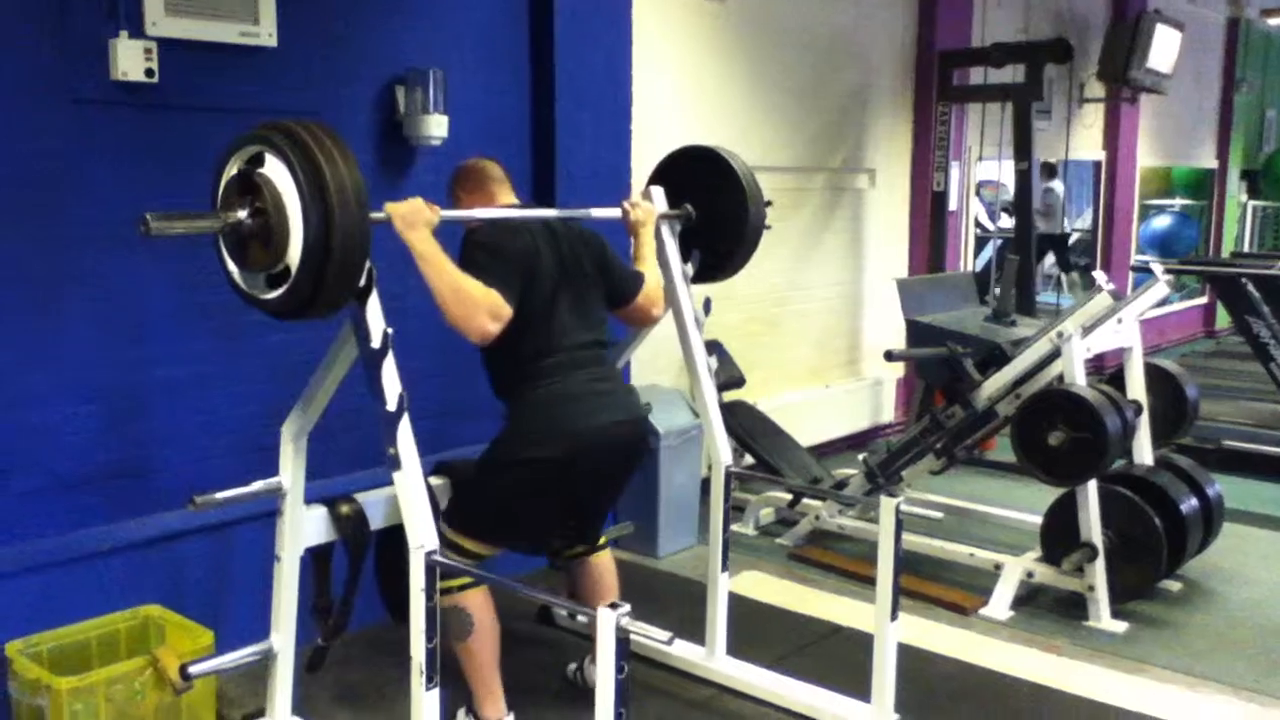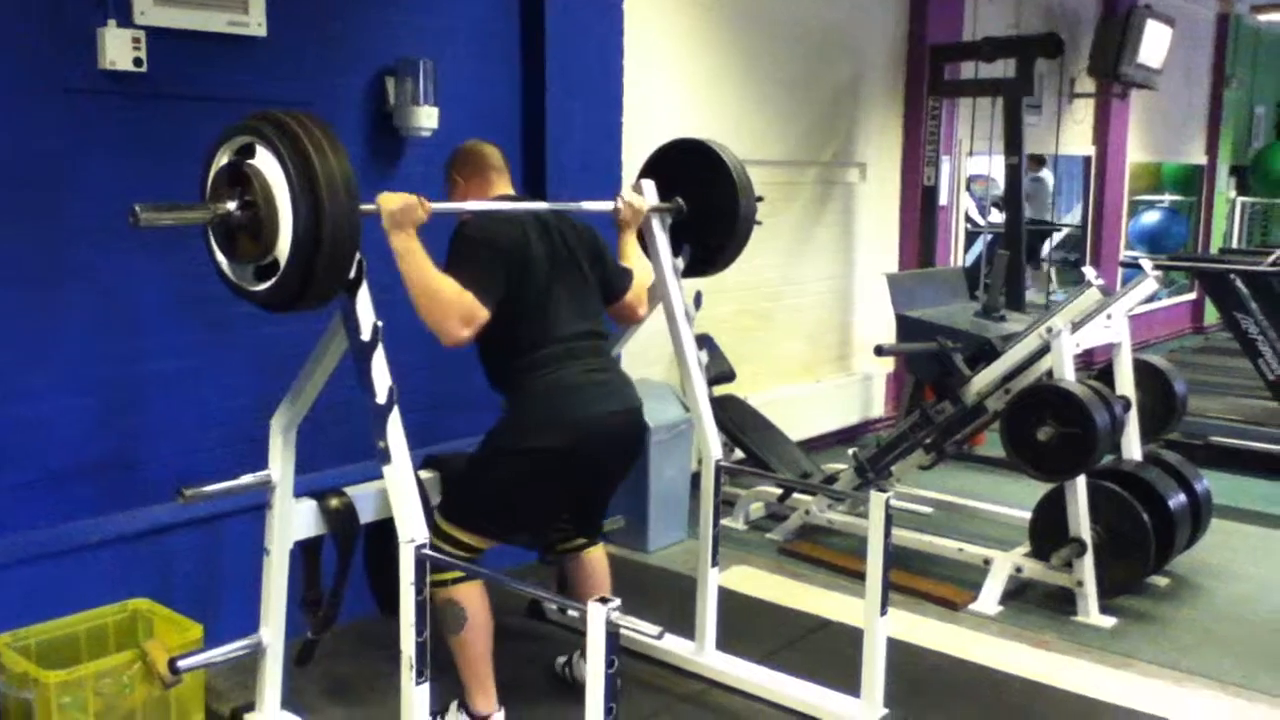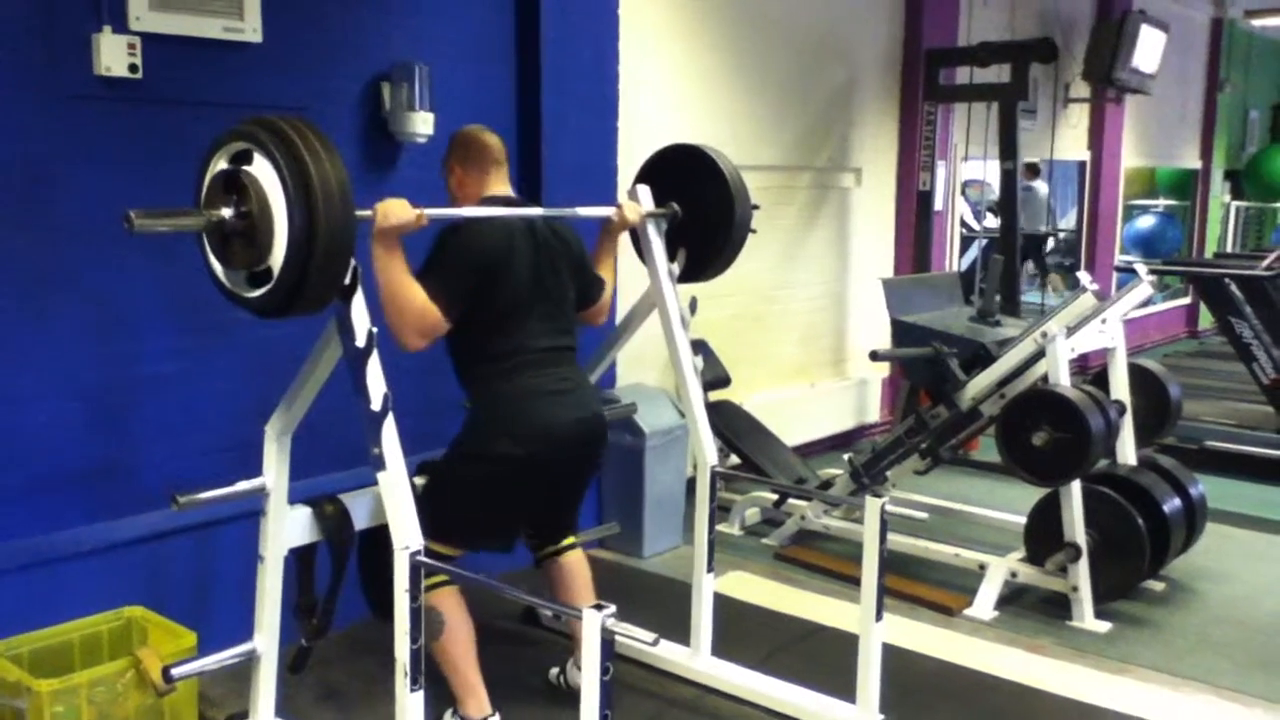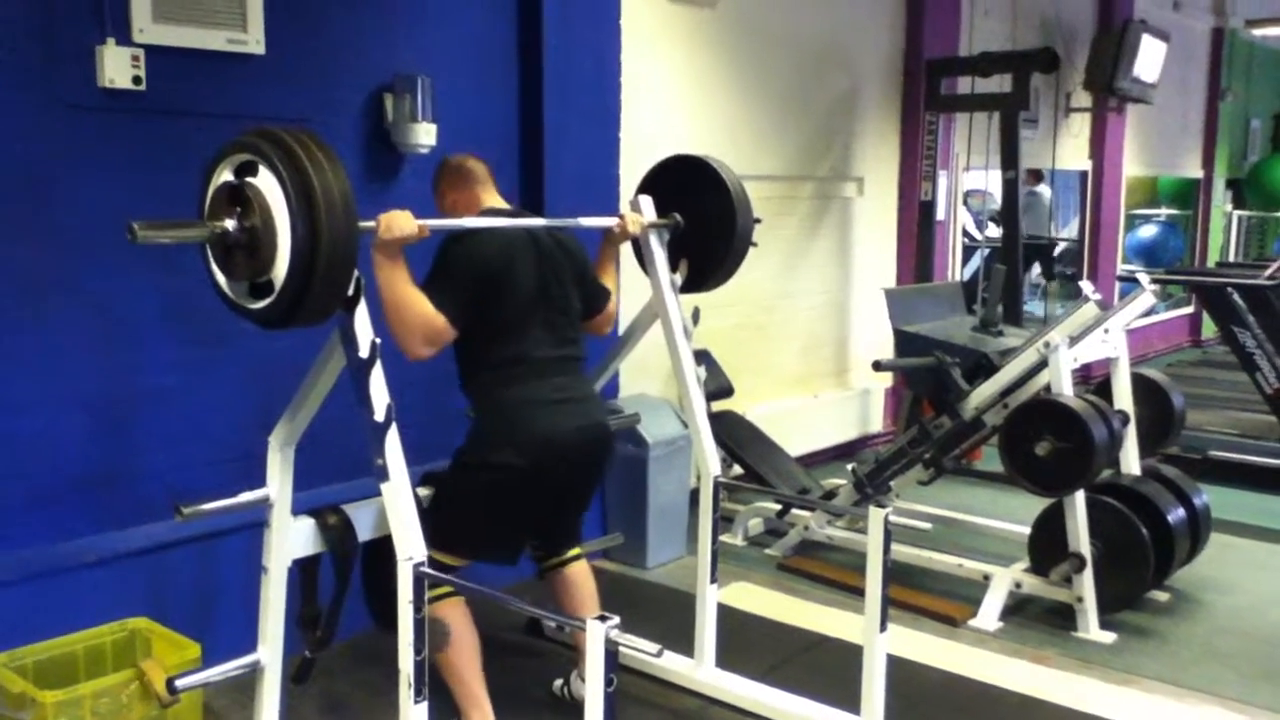
dt=0.3s
person 1, frame 1
left shoulder: (490, 237)
right shoulder: (579, 233)
left elbow: (484, 321)
right elbow: (650, 308)
left wrist: (419, 238)
right wrist: (644, 232)
left hip: (555, 430)
right hip: (624, 420)
left knee: (449, 560)
right knee: (581, 533)
person 1, frame 2
left shoulder: (482, 232)
right shoulder: (572, 227)
left elbow: (455, 324)
right elbow: (635, 306)
left wrist: (403, 235)
right wrist: (630, 233)
left hip: (551, 420)
right hip: (621, 412)
left knee: (444, 552)
right knee: (576, 529)
right ankle: (596, 661)
person 1, frame 3
left shoulder: (468, 234)
right shoulder: (558, 230)
left elbow: (416, 331)
right elbow: (596, 311)
left wrist: (386, 244)
right wrist: (613, 236)
left hip: (513, 425)
right hip: (582, 415)
left knee: (424, 559)
right knee: (553, 534)
right ankle: (588, 666)
person 1, frame 4
left shoulder: (469, 246)
right shoulder: (561, 240)
left elbow: (421, 340)
right elbow: (602, 320)
left wrist: (387, 254)
right wrist: (614, 244)
left hip: (518, 435)
right hip: (589, 425)
left knee: (428, 571)
right knee: (558, 545)
